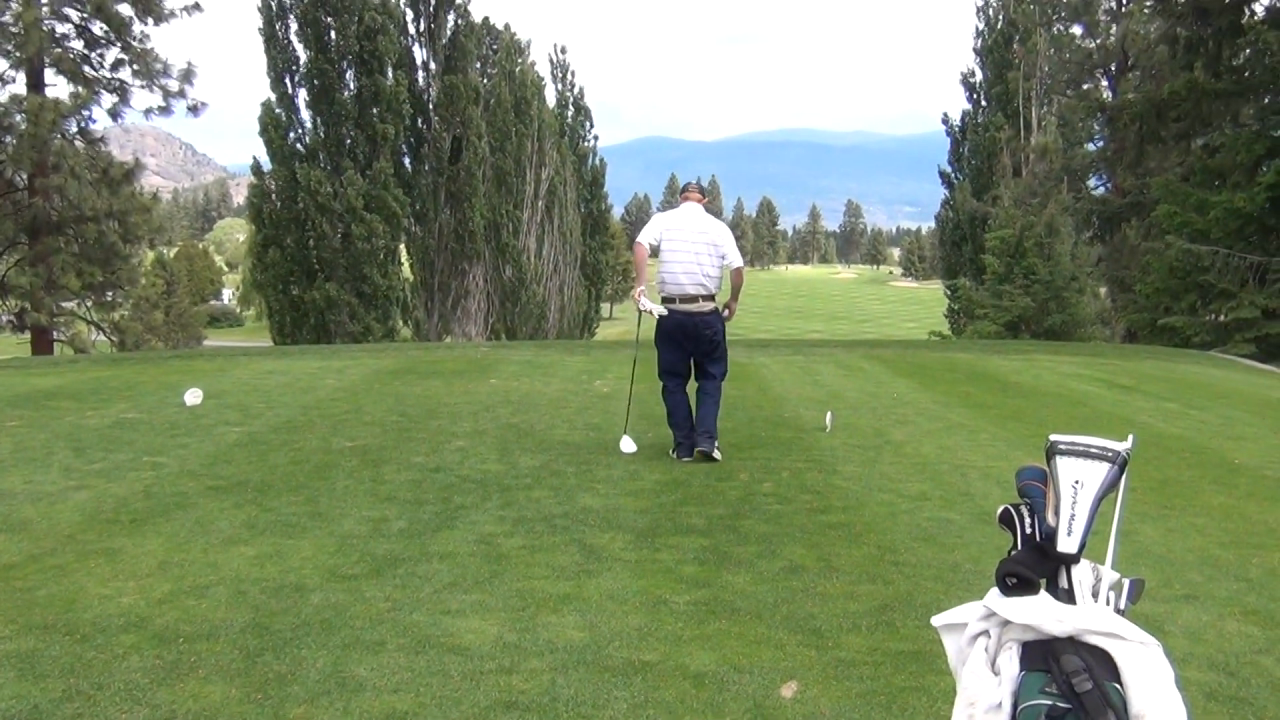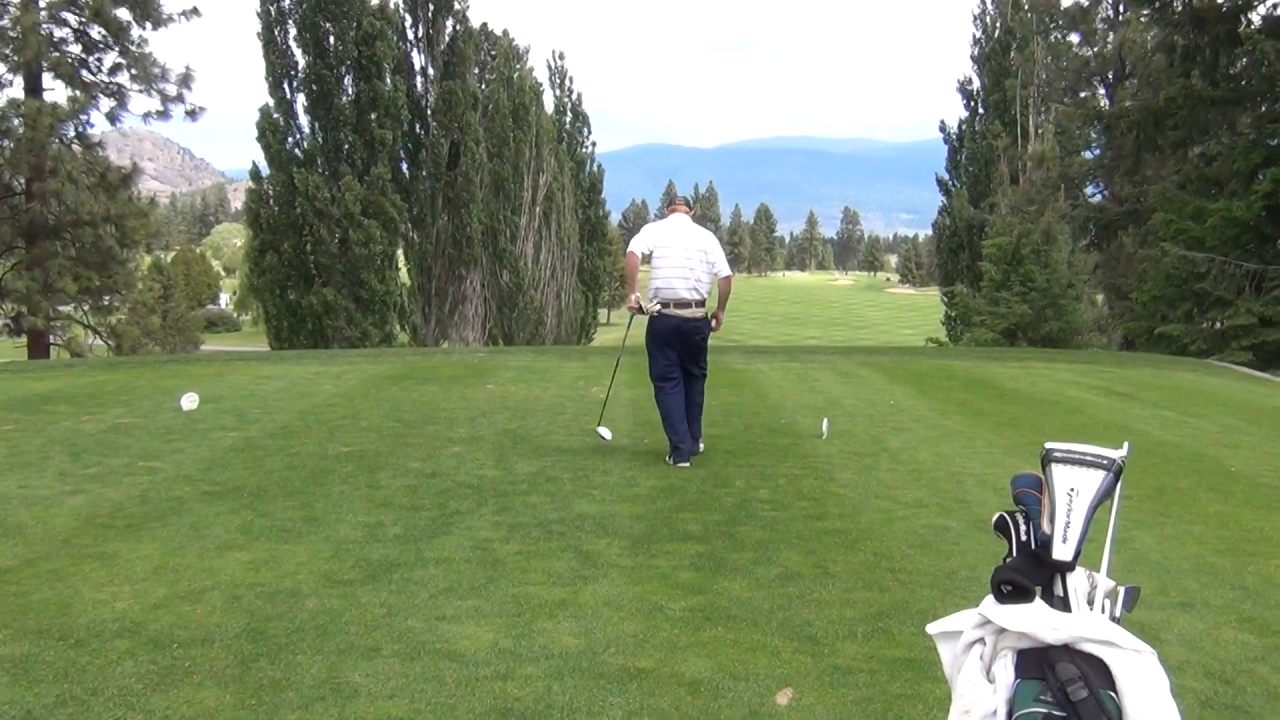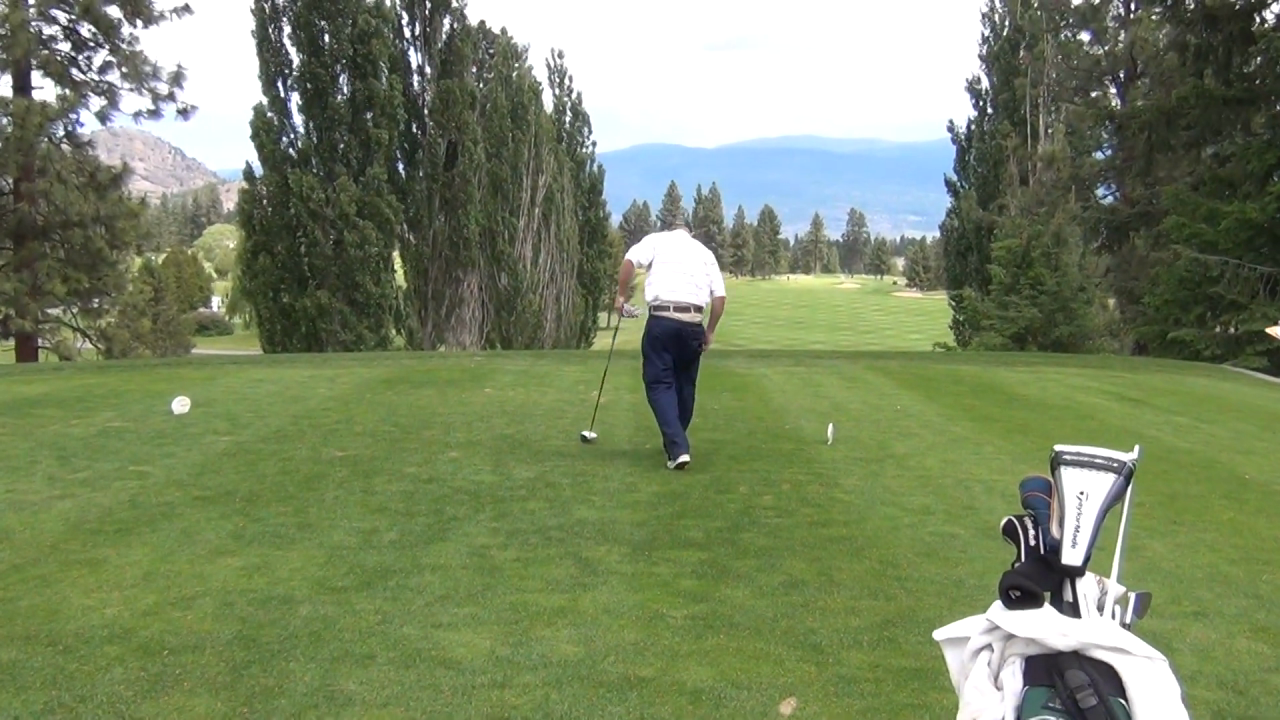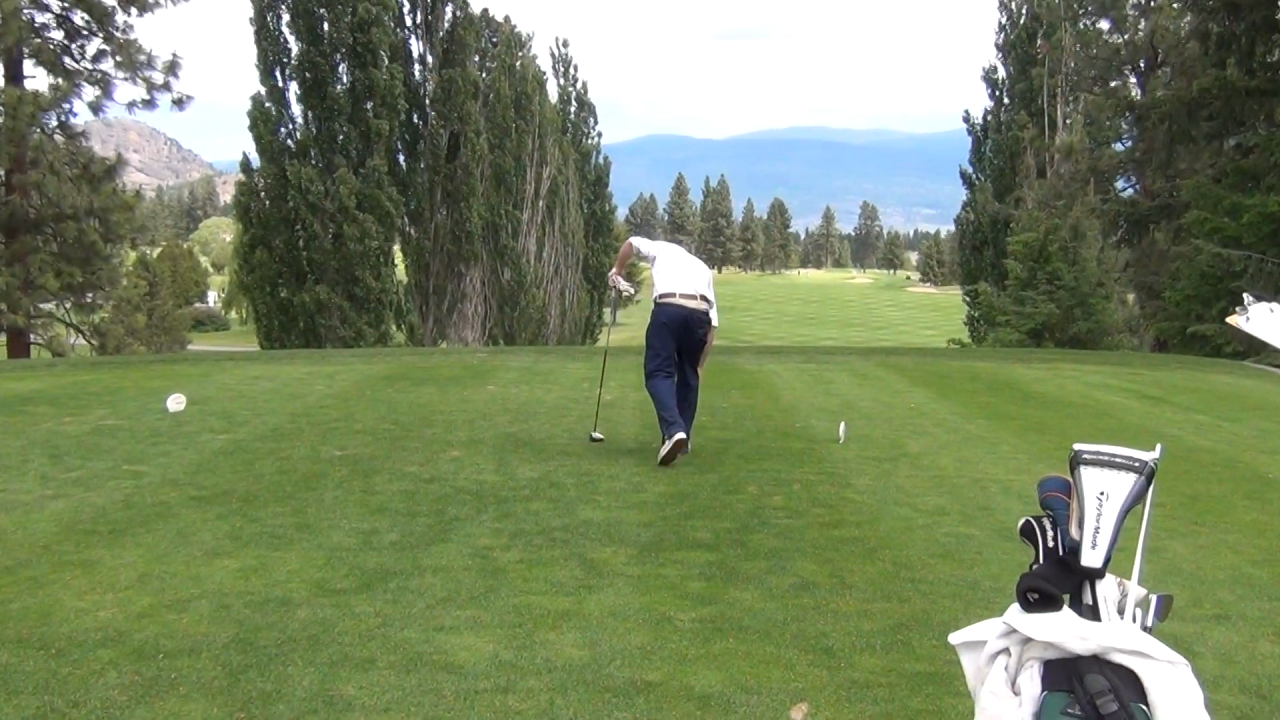
dt=0.3s
person 1, frame 1
left shoulder: (663, 220)
right shoulder: (718, 226)
left elbow: (640, 244)
right elbow: (737, 267)
left wrist: (639, 283)
right wrist: (733, 301)
left hip: (671, 312)
right hip: (707, 312)
left knee: (674, 380)
right knee: (711, 375)
left ankle: (684, 446)
right ankle: (706, 439)
person 1, frame 2
left shoulder: (654, 229)
right shoulder: (706, 235)
left elbow: (633, 252)
right elbow: (725, 275)
left wrist: (632, 293)
right wrist: (720, 310)
left hip: (663, 317)
right hip: (696, 318)
left knee: (667, 383)
right knee: (695, 377)
left ankle: (680, 451)
right ankle: (691, 439)
person 1, frame 3
left shoulder: (656, 241)
right shoulder: (704, 251)
left elbow: (629, 260)
right elbow: (719, 296)
left wrist: (621, 293)
right wrist: (709, 331)
left hip: (662, 321)
right hip: (693, 323)
left knee: (659, 384)
right knee: (685, 384)
left ankle: (677, 448)
right ankle: (678, 443)
person 1, frame 4
left shoulder: (662, 248)
right shoulder: (702, 267)
left elbow: (632, 243)
right elbow: (713, 321)
left wrist: (617, 270)
right wrist: (701, 363)
left hip: (668, 308)
right hip: (699, 312)
left knee: (659, 374)
right knee: (689, 377)
left ankle: (673, 430)
right ankle: (683, 437)
